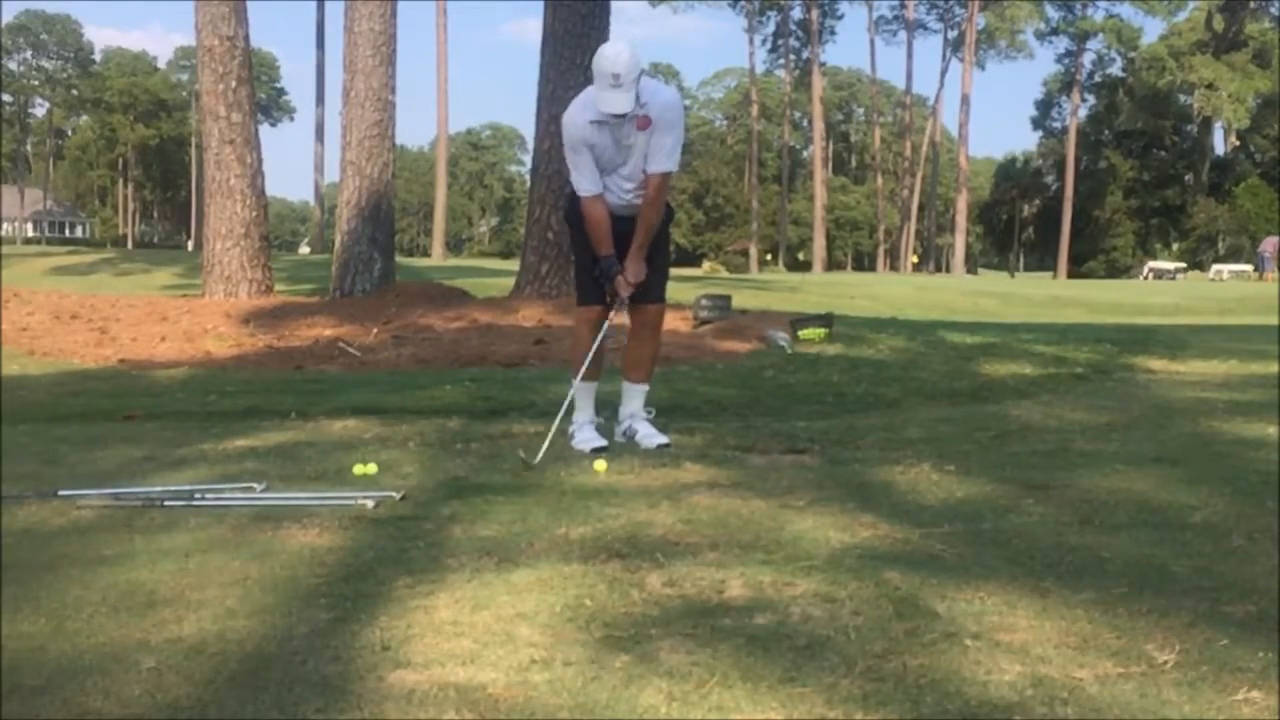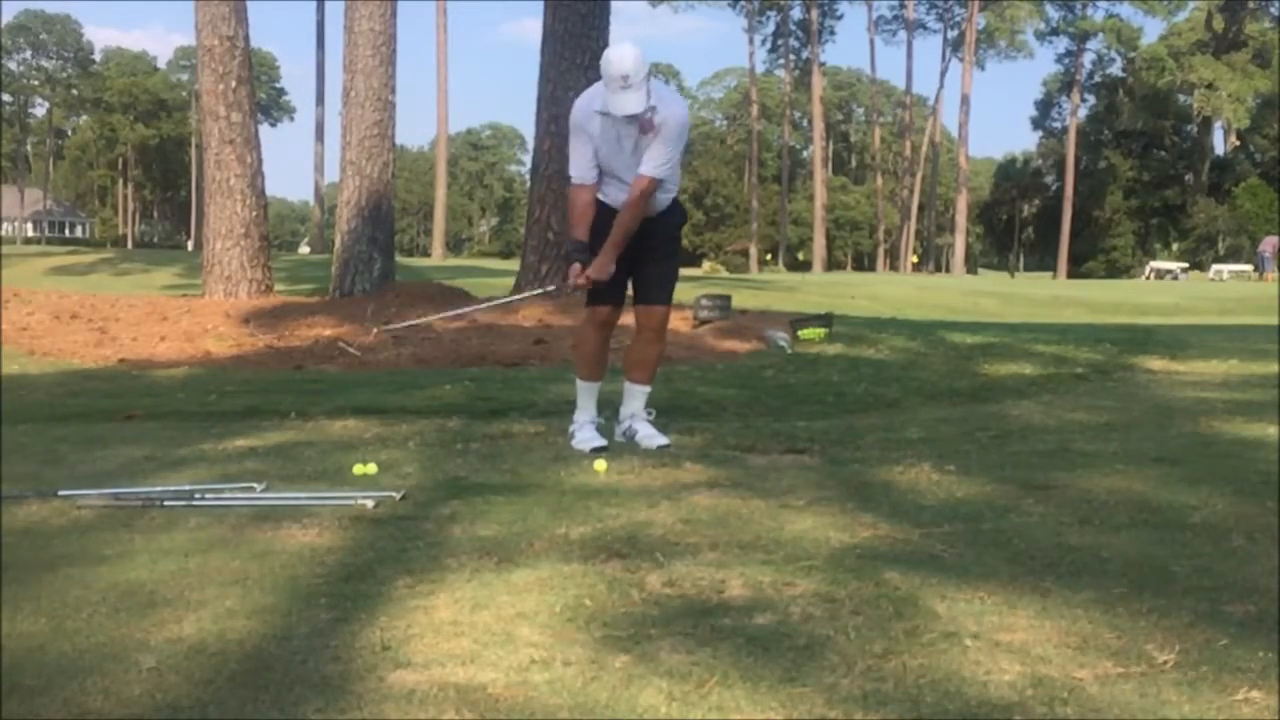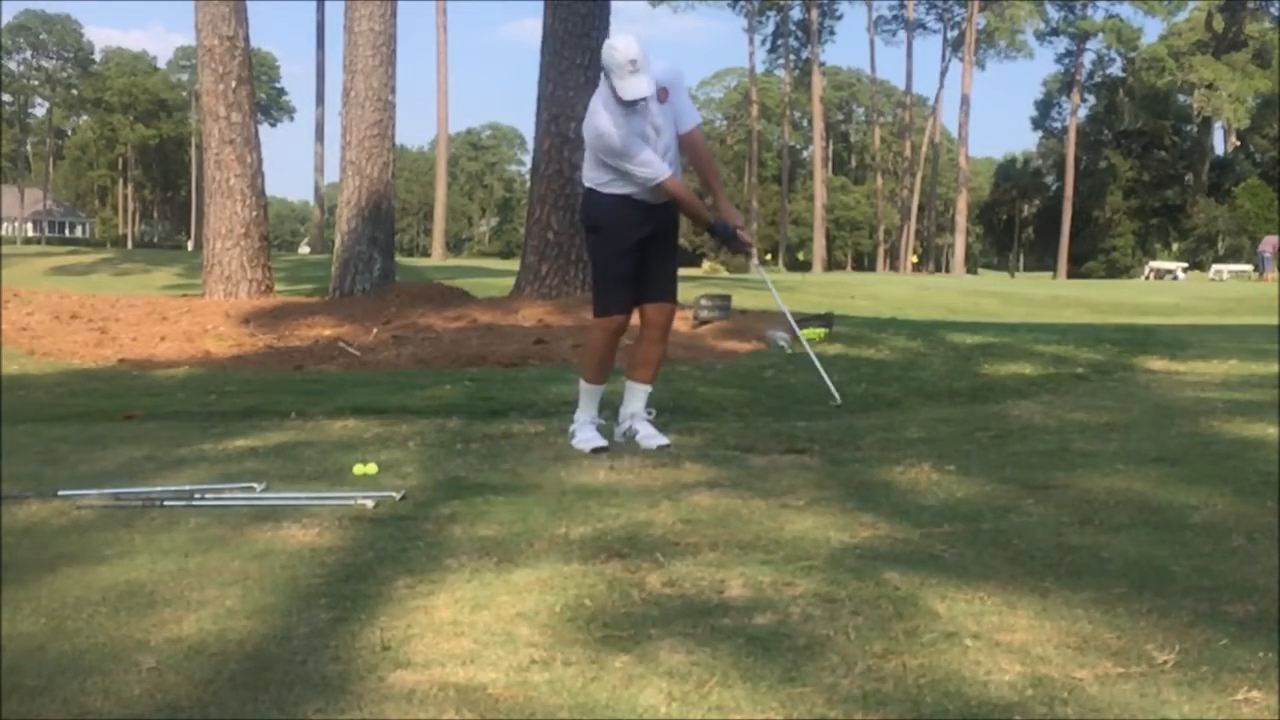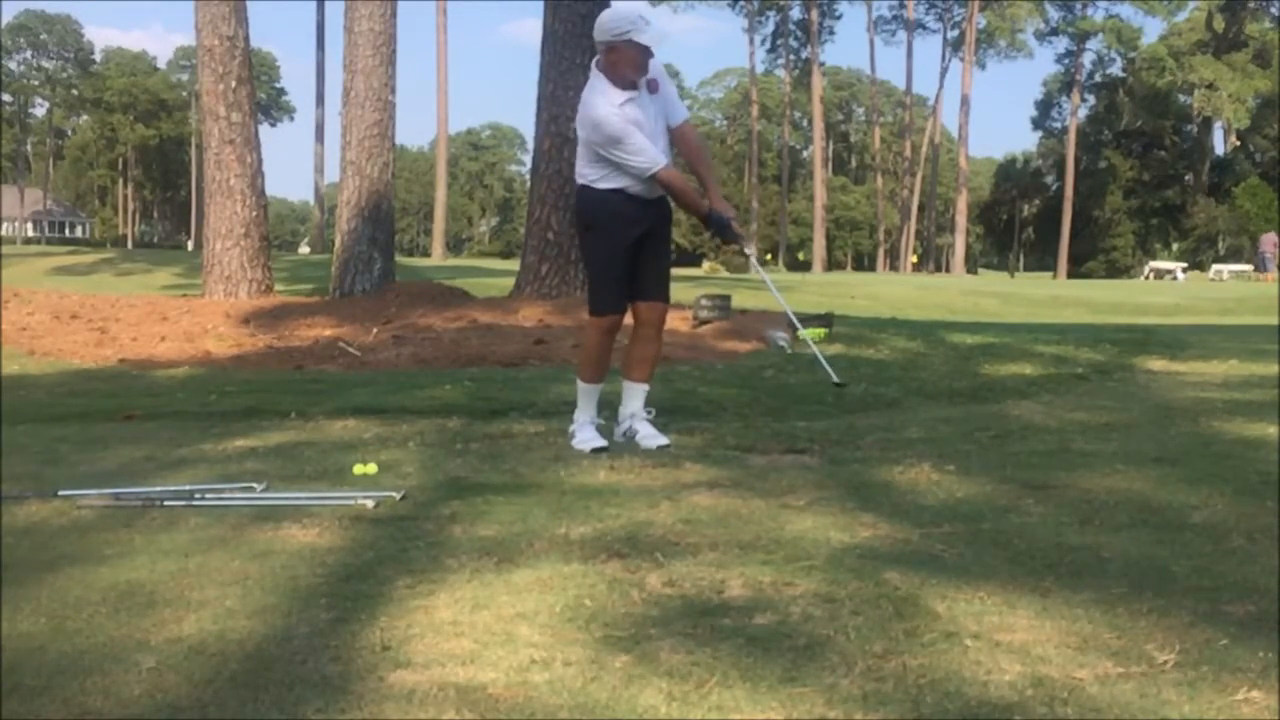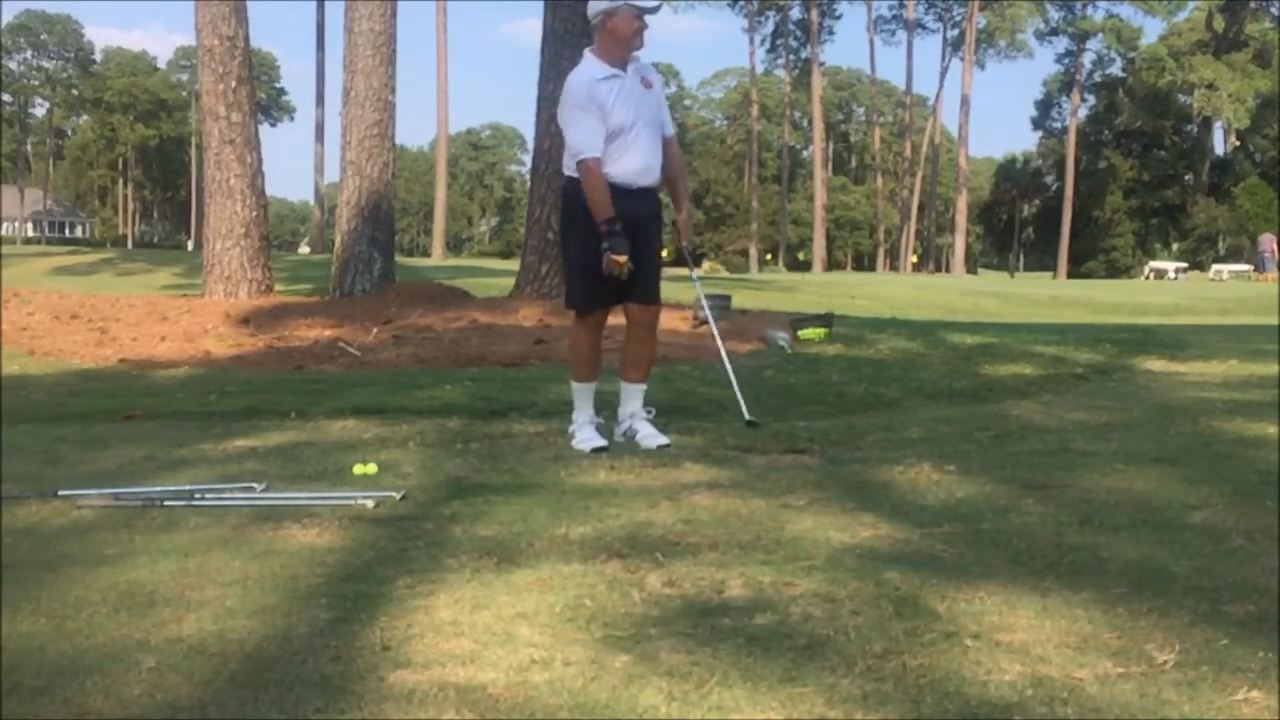
dt=0.5s
person 1, frame 1
left shoulder: (666, 104)
right shoulder: (577, 119)
left elbow: (655, 186)
right elbow: (591, 197)
left wrist: (637, 257)
right wrist: (609, 265)
left hip: (648, 216)
right hip: (596, 217)
left knee: (650, 314)
right knee: (593, 311)
left ankle: (632, 416)
right ankle: (583, 419)
person 1, frame 2
left shoulder: (672, 111)
right shoulder: (585, 109)
left elbow: (643, 191)
right elbow: (583, 186)
left wrist: (609, 256)
right wrist: (579, 250)
left hip: (658, 217)
right hip: (607, 212)
left knee: (655, 318)
right knee: (601, 314)
left ankle: (632, 416)
right ankle: (584, 418)
person 1, frame 3
left shoulder: (665, 76)
right shoulder: (606, 123)
left elbow: (693, 141)
right elbow: (670, 184)
left wrist: (723, 203)
right wrist: (718, 229)
left hip: (660, 211)
right hip: (614, 213)
left knee: (660, 315)
right knee: (613, 319)
left ankle: (633, 416)
right ankle: (585, 418)
person 1, frame 4
left shoulder: (651, 71)
right shoulder: (602, 112)
left elbow: (684, 134)
right elbow: (665, 174)
left wrist: (716, 196)
right wrist: (709, 218)
left hip: (651, 206)
right hip: (608, 211)
left knee: (652, 315)
right knee: (607, 318)
left ankle: (632, 416)
right ankle: (584, 419)
person 1, frame 5
left shoulder: (647, 76)
right shoulder: (584, 85)
left elbow: (668, 143)
right elbow: (586, 166)
left wrist: (681, 208)
right wrist: (609, 232)
left hip: (642, 204)
right hip: (598, 206)
left knee: (646, 315)
right knee: (591, 315)
left ankle: (632, 415)
right ankle: (583, 419)
